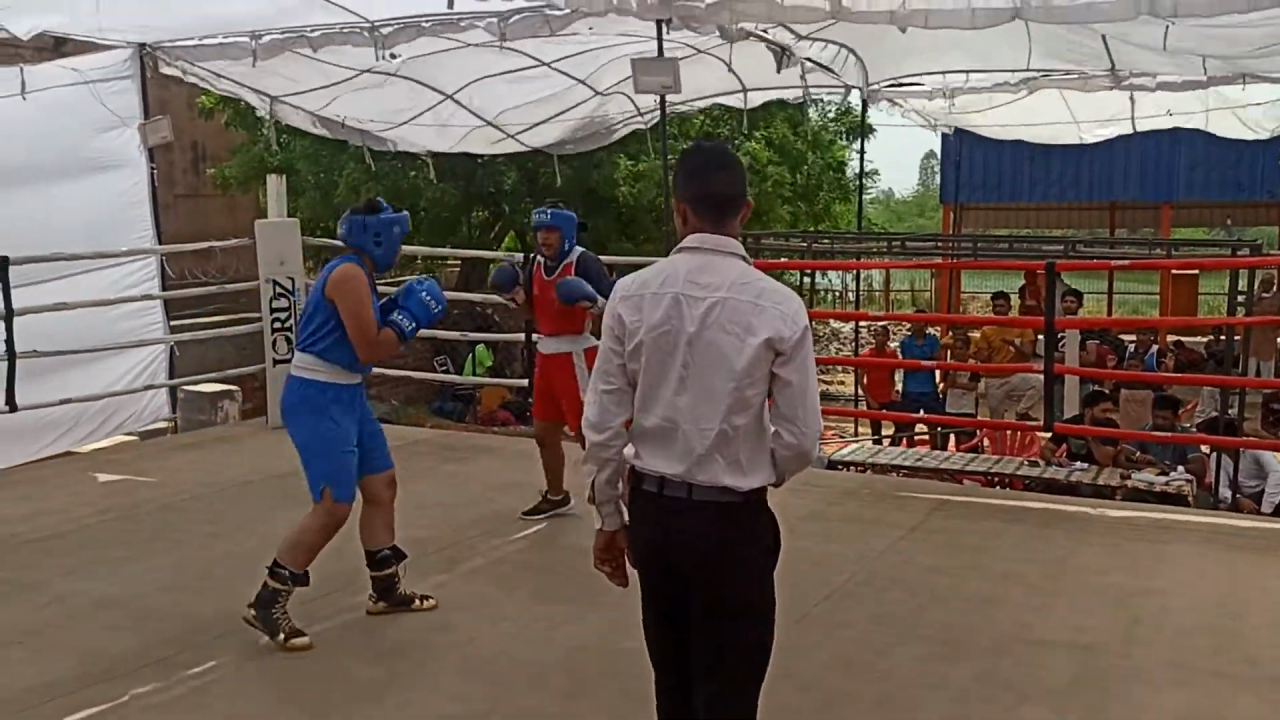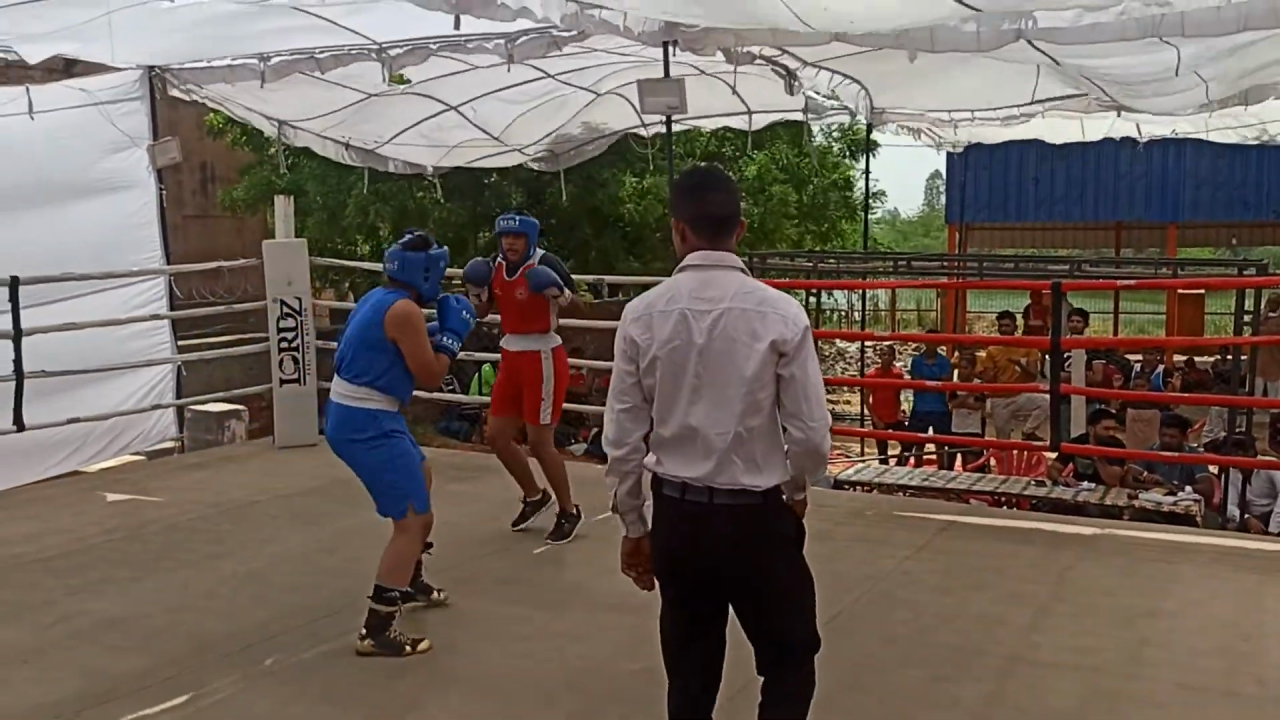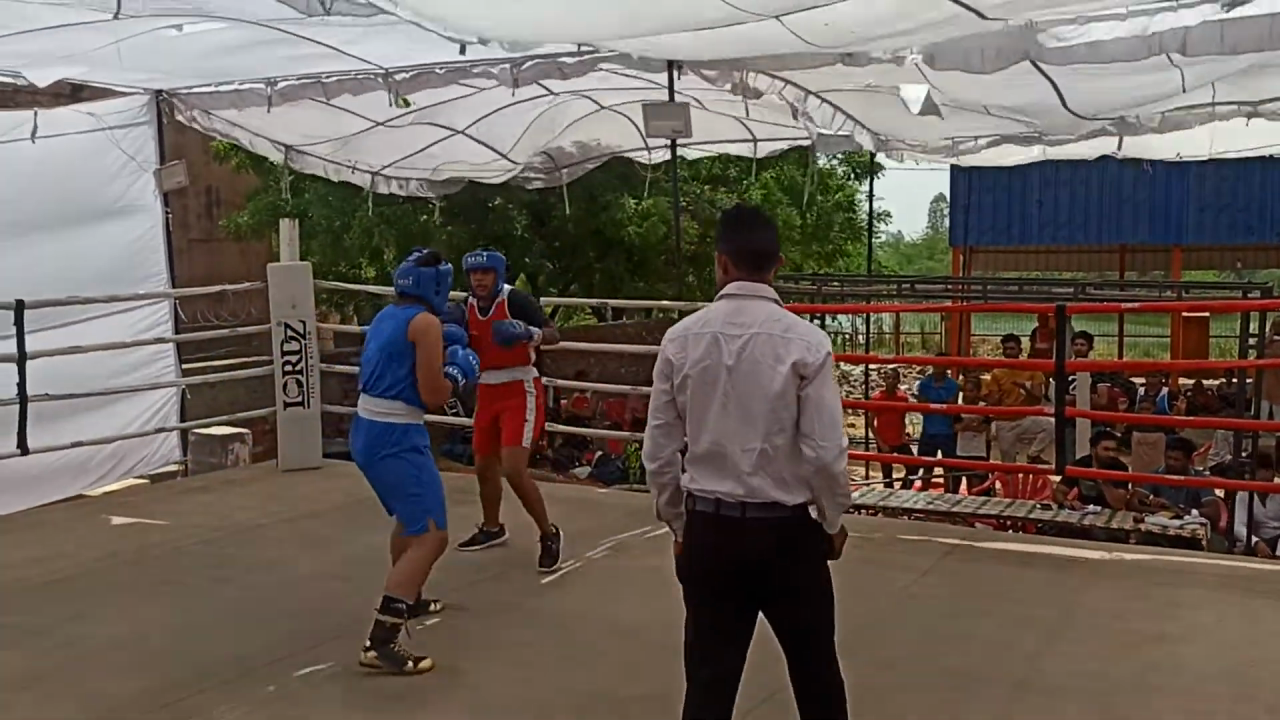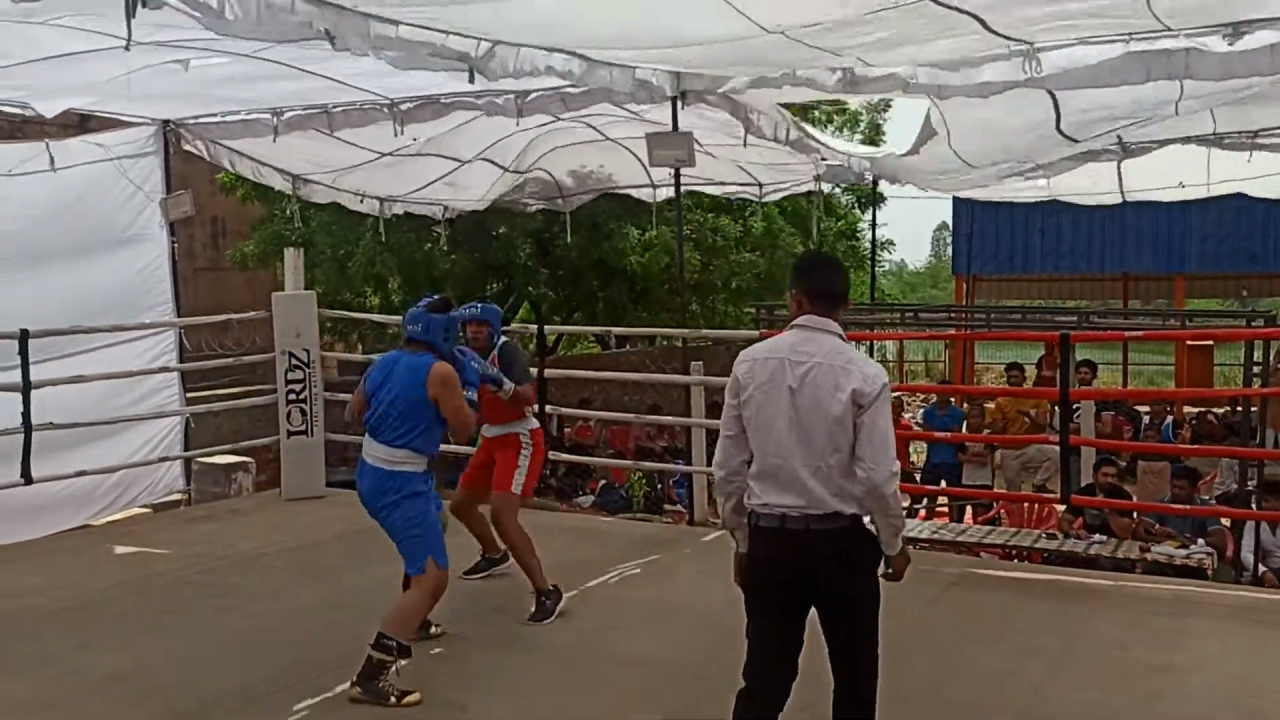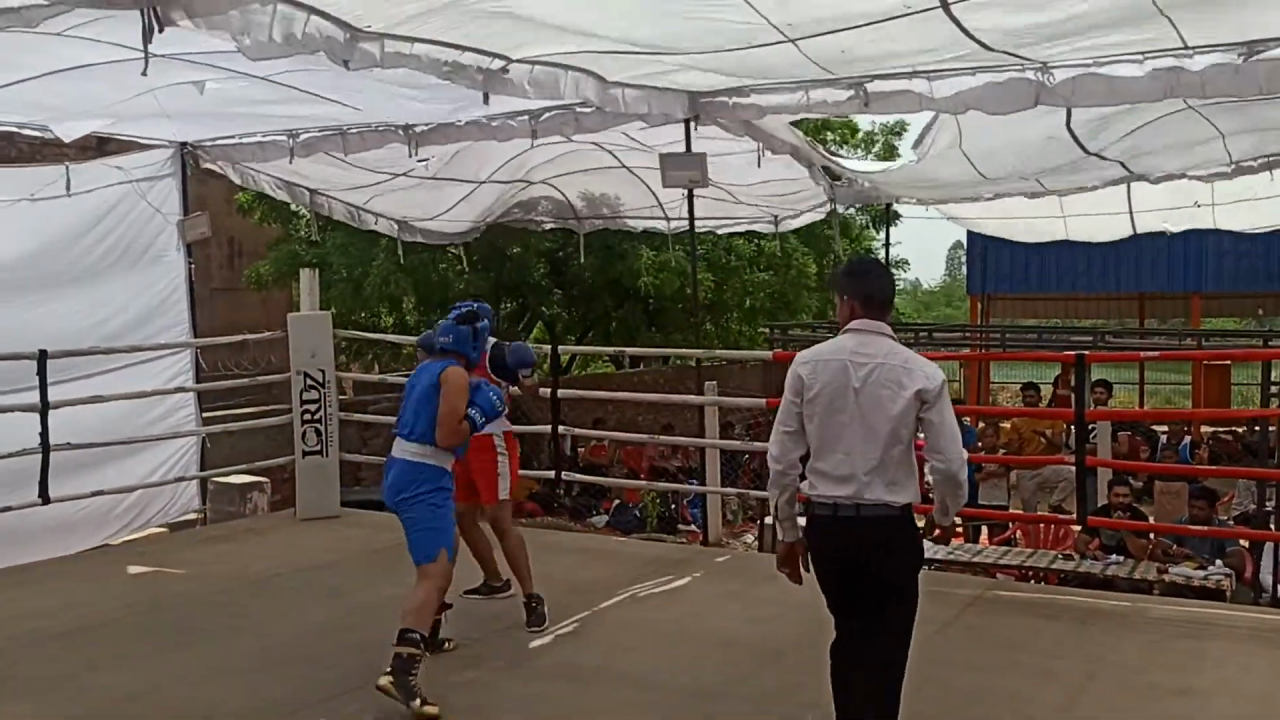
dt=0.3s
person 1, frame 1
left shoulder: (633, 294)
right shoulder: (778, 306)
left elbow: (601, 424)
right elbow: (800, 438)
left wrist: (608, 517)
left hip: (652, 511)
right hip: (732, 521)
person 1, frame 2
left shoulder: (642, 315)
right shoulder: (780, 312)
left elbow: (621, 438)
right elbow: (811, 433)
left wrist: (634, 525)
right wrist: (796, 488)
left hip: (677, 517)
right hip: (756, 518)
right knee: (789, 666)
person 1, frame 3
left shoulder: (680, 339)
right shoulder: (805, 341)
left elbow: (659, 452)
right elbow: (825, 453)
left wrist: (680, 529)
right wrist: (832, 522)
left hip: (709, 531)
right hip: (785, 531)
right knee: (814, 668)
person 1, frame 4
left shoulder: (749, 363)
right shoulder: (863, 373)
left elbow: (727, 467)
right elbow: (878, 477)
left wrist: (742, 542)
right wrist: (893, 544)
left hip: (770, 540)
right hip: (840, 541)
left knee: (764, 679)
right knee: (853, 671)
person 1, frame 5
left shoulder: (808, 364)
right shoulder: (921, 373)
left elbow: (782, 459)
right elbow: (949, 464)
left wrist: (788, 532)
right wrist: (947, 517)
left hip: (826, 527)
right hip: (889, 530)
left knee: (849, 639)
right knee: (883, 662)
person 2, frame 1
left shoulder: (356, 274)
right shoulder: (348, 275)
right elbow: (370, 351)
left wrist: (395, 307)
right wrist: (411, 315)
left hip: (345, 395)
right hip: (317, 399)
left knee: (382, 486)
right knee: (332, 508)
left ankle: (386, 589)
right ankle: (268, 602)
person 2, frame 2
left shoulder: (378, 298)
right shoulder: (404, 310)
right elbow: (430, 377)
left wrist: (429, 332)
right wrist: (452, 332)
left hip: (353, 416)
right hip: (367, 425)
left knee: (419, 478)
right knee: (415, 522)
left ankle: (410, 583)
right ankle: (377, 630)
person 2, frame 3
left shoulder: (386, 316)
right shoulder: (426, 323)
right elbow: (432, 397)
right wrist: (459, 370)
left hip: (369, 432)
right hip: (396, 439)
left knee: (410, 518)
right knee: (430, 538)
left ankle: (407, 598)
right ankle: (381, 643)
person 2, frame 4
left shoulder: (384, 363)
right shoulder: (440, 373)
left elbow: (353, 416)
right elbow: (463, 429)
right wrist: (465, 388)
left hip: (378, 475)
right hip: (398, 485)
left knee: (430, 537)
right knee: (432, 580)
left ankle: (410, 623)
right ankle: (370, 677)
person 2, frame 5
left shoulder: (428, 368)
right shoulder: (456, 375)
right elbow: (447, 438)
right wrist: (478, 412)
left hip: (404, 474)
right hip: (422, 481)
left knee: (445, 547)
right knee: (436, 574)
left ankle: (425, 634)
right ankle: (400, 673)
person 3, frame 1
left shoulder: (584, 262)
right shoulder: (539, 264)
right elbow: (534, 309)
left wrist: (593, 302)
right wrist: (513, 291)
left hip: (577, 360)
right hip: (547, 357)
right knee: (544, 434)
right ankle: (556, 496)
person 3, frame 2
left shoulder: (546, 264)
right shoulder: (496, 266)
left elbow: (578, 307)
right elbow: (484, 309)
left wrist: (560, 294)
right wrist: (476, 291)
left hip: (543, 359)
right hip: (511, 358)
left knee: (539, 442)
right knee: (498, 436)
left ankle: (568, 513)
right ankle: (533, 495)
person 3, frame 3
left shoulder: (516, 299)
right shoulder: (470, 306)
left elbow: (553, 335)
right elbow: (469, 349)
left wrist: (530, 334)
left hip: (522, 392)
right hip: (488, 393)
left knee: (514, 470)
right knee: (485, 467)
left ankle: (548, 534)
right ankle: (492, 528)
person 3, frame 4
left shoulder: (507, 352)
right shoulder: (472, 357)
left elbow: (525, 398)
left wrist: (503, 387)
left hip: (521, 442)
right hip: (493, 441)
left knee: (502, 516)
right knee: (460, 505)
left ankle: (546, 592)
right ankle: (494, 555)
person 3, frame 5
left shoulder: (497, 352)
left wrist: (524, 372)
left hip: (494, 441)
right hip: (469, 443)
left knee: (501, 521)
right knee: (464, 518)
left ankle: (532, 598)
right ankle: (495, 581)
